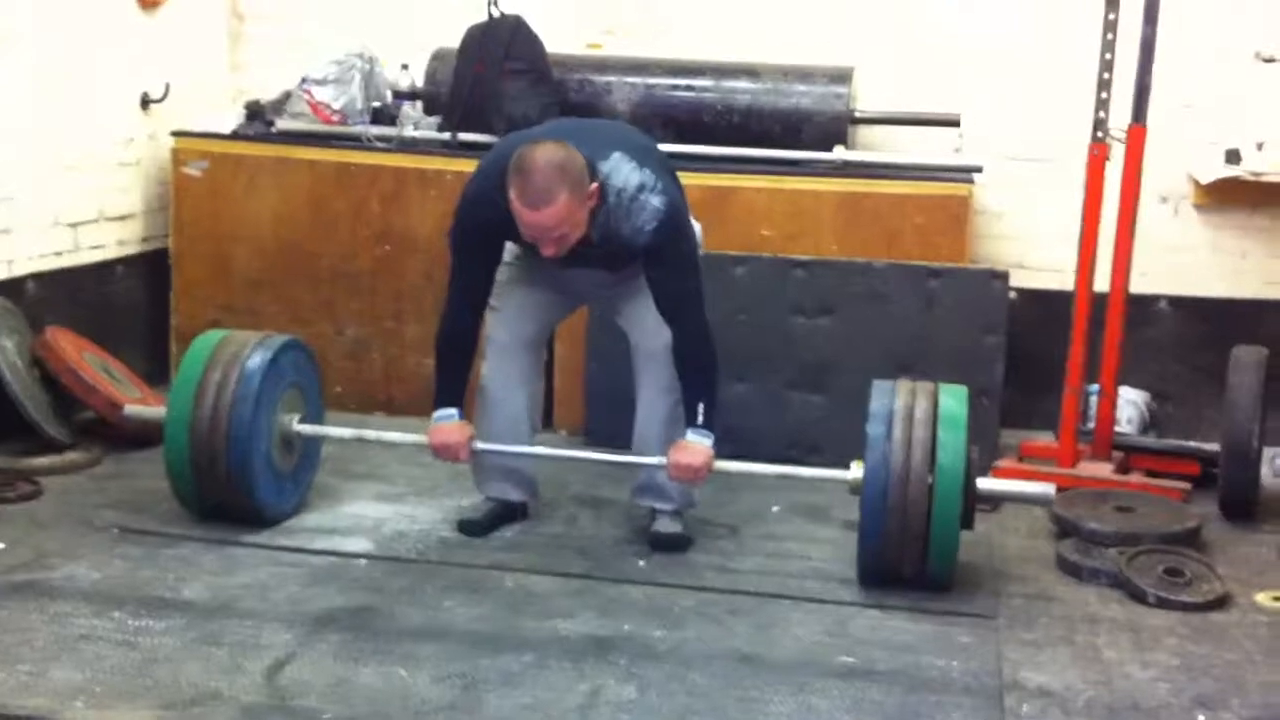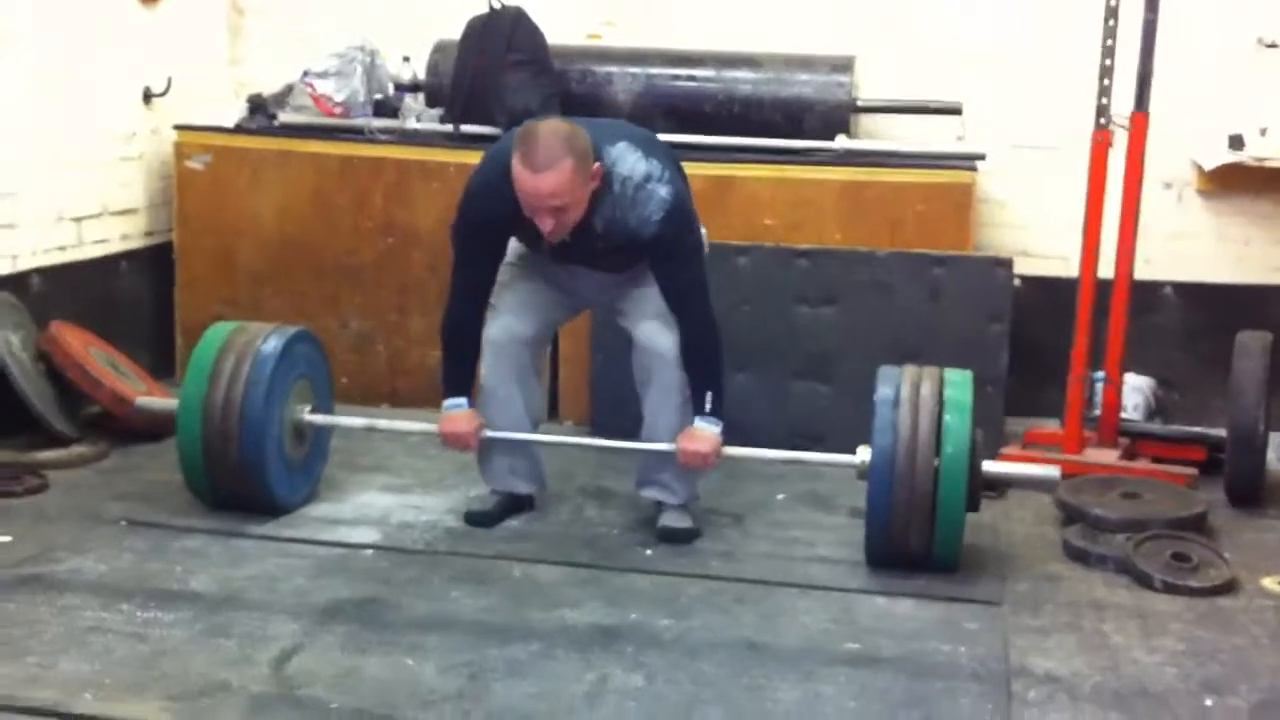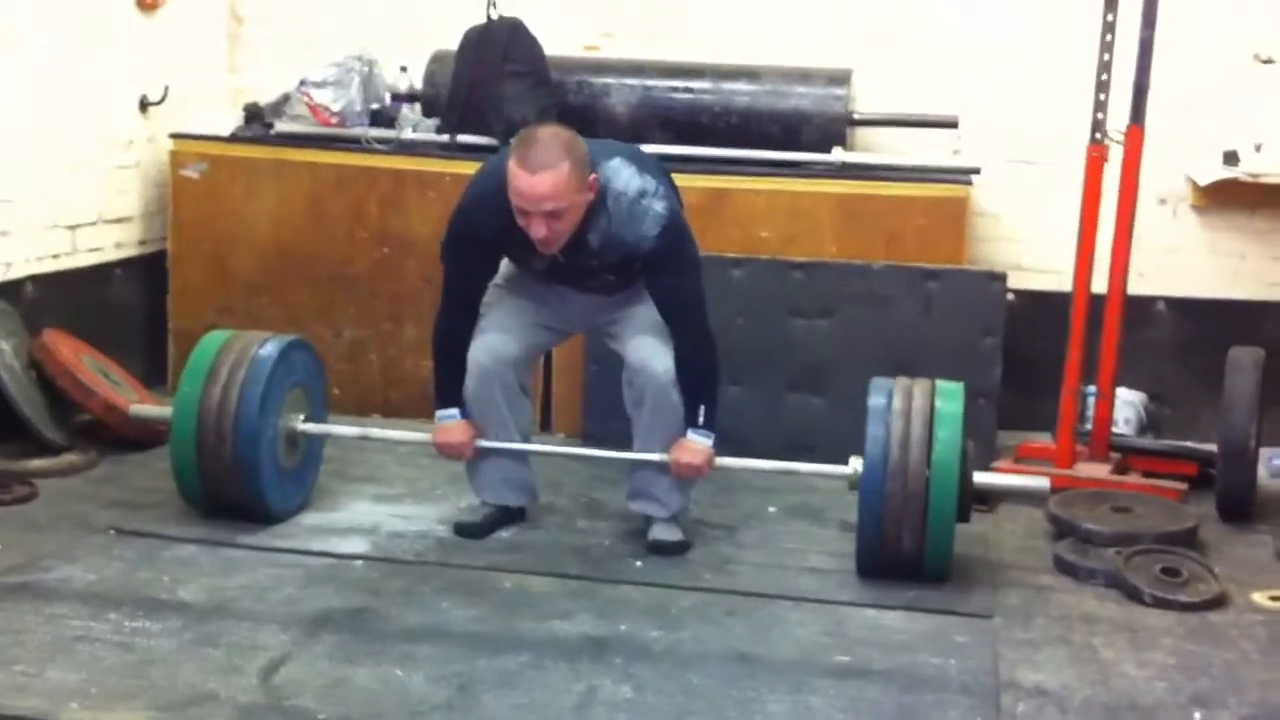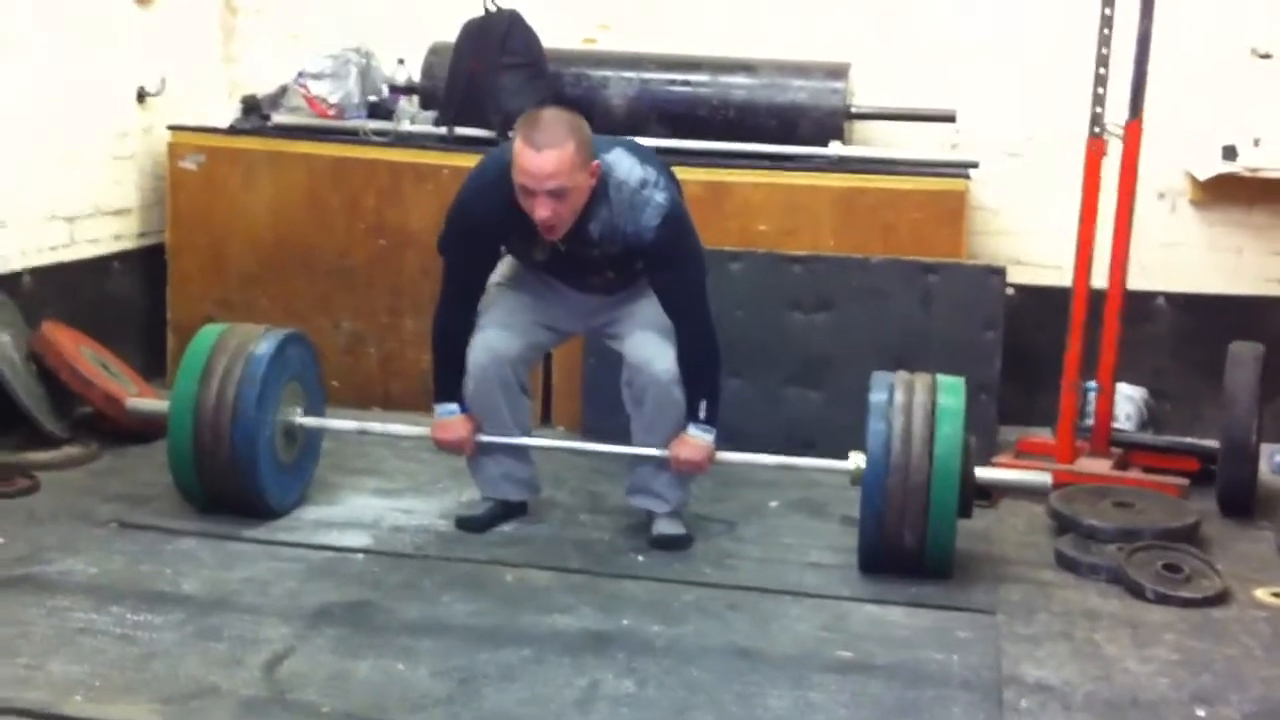
dt=0.5s
person 1, frame 1
left shoulder: (650, 205)
right shoulder: (487, 192)
left elbow: (688, 321)
right elbow: (465, 303)
left wrist: (699, 432)
right wrist: (447, 411)
left hip: (640, 261)
left knee: (660, 346)
right knee: (506, 340)
left ankle: (664, 501)
right ankle: (505, 491)
person 1, frame 2
left shoulder: (652, 193)
right shoulder: (492, 184)
left elbow: (693, 309)
right elbow: (468, 293)
left wrist: (707, 419)
right wrist: (457, 400)
left hip: (643, 266)
left knee: (666, 345)
right knee: (503, 336)
left ankle: (671, 495)
right ankle: (511, 483)
person 1, frame 3
left shoulder: (646, 209)
right shoulder: (484, 199)
left elbow: (690, 324)
right elbow: (457, 308)
left wrist: (699, 431)
right wrist: (450, 410)
left hip: (636, 289)
right hip: (537, 284)
left knee: (659, 368)
right knee: (487, 357)
left ankle: (661, 509)
right ankle: (502, 497)
person 1, frame 4
left shoulder: (648, 200)
right shoulder: (486, 190)
left elbow: (692, 316)
right elbow: (457, 299)
left wrist: (701, 427)
right wrist: (448, 406)
left hip: (636, 288)
right hip: (538, 281)
left knee: (661, 368)
right knee: (485, 358)
left ankle: (661, 503)
right ankle: (505, 492)
